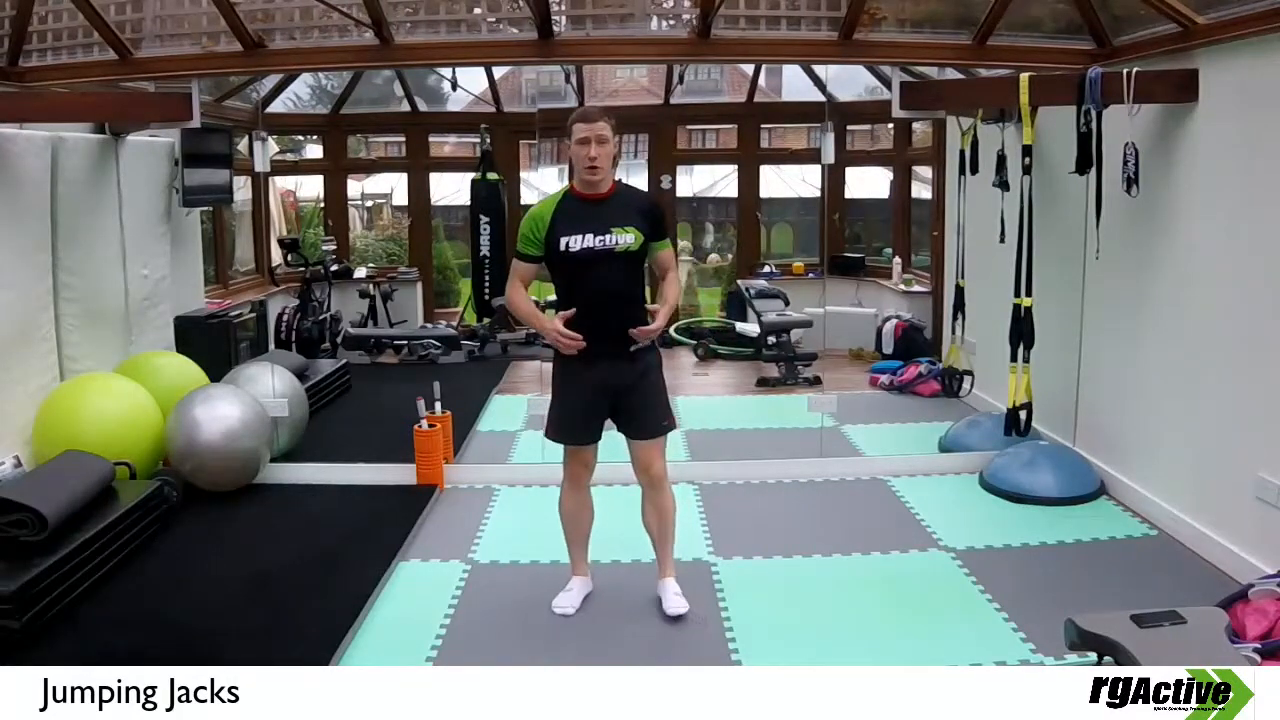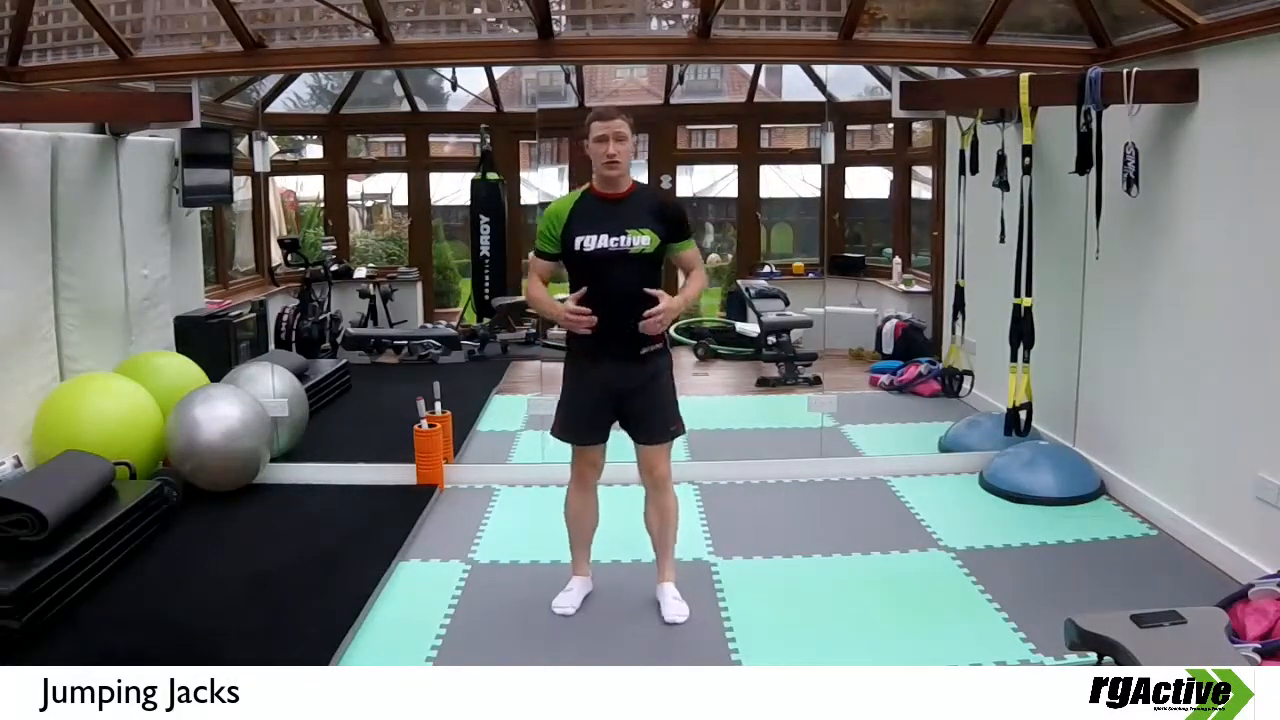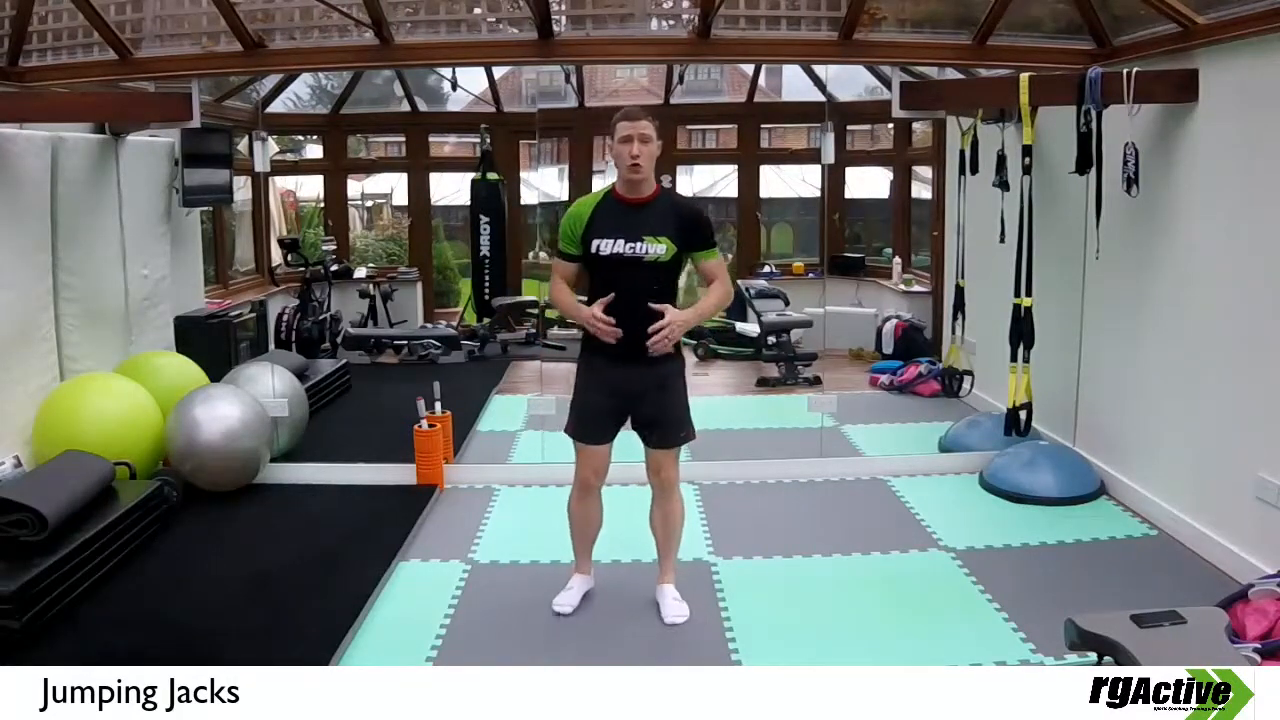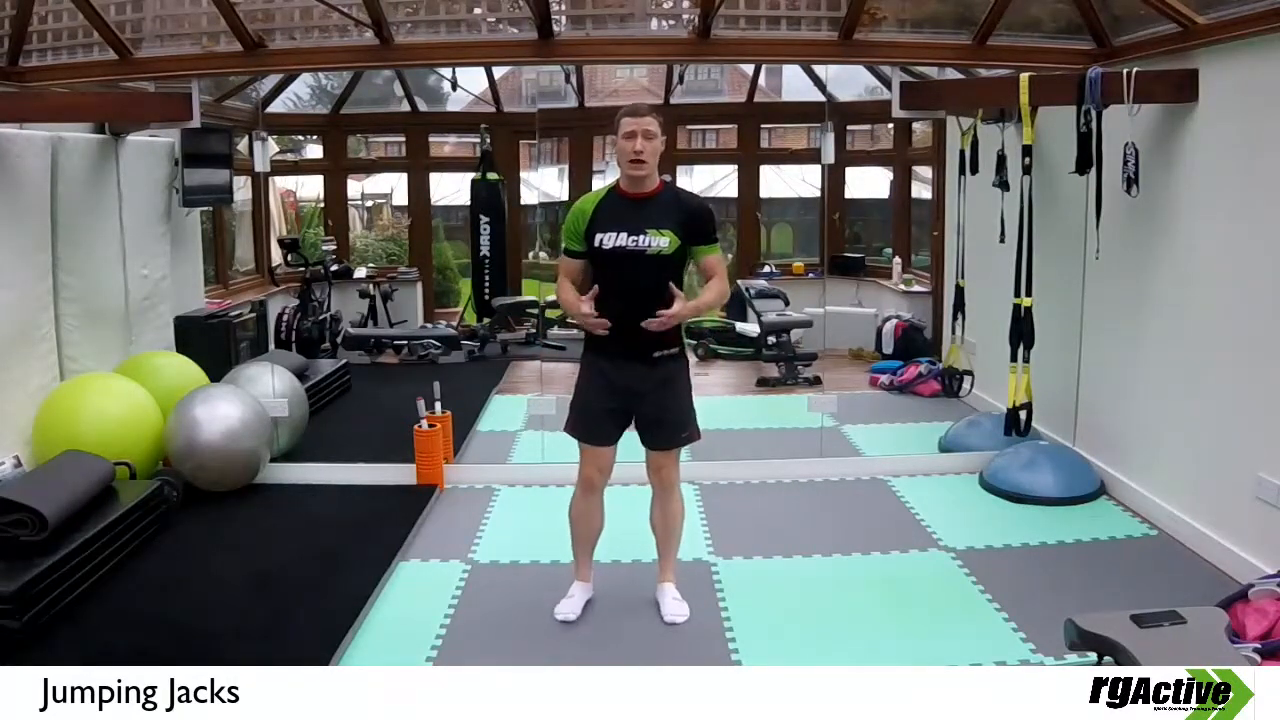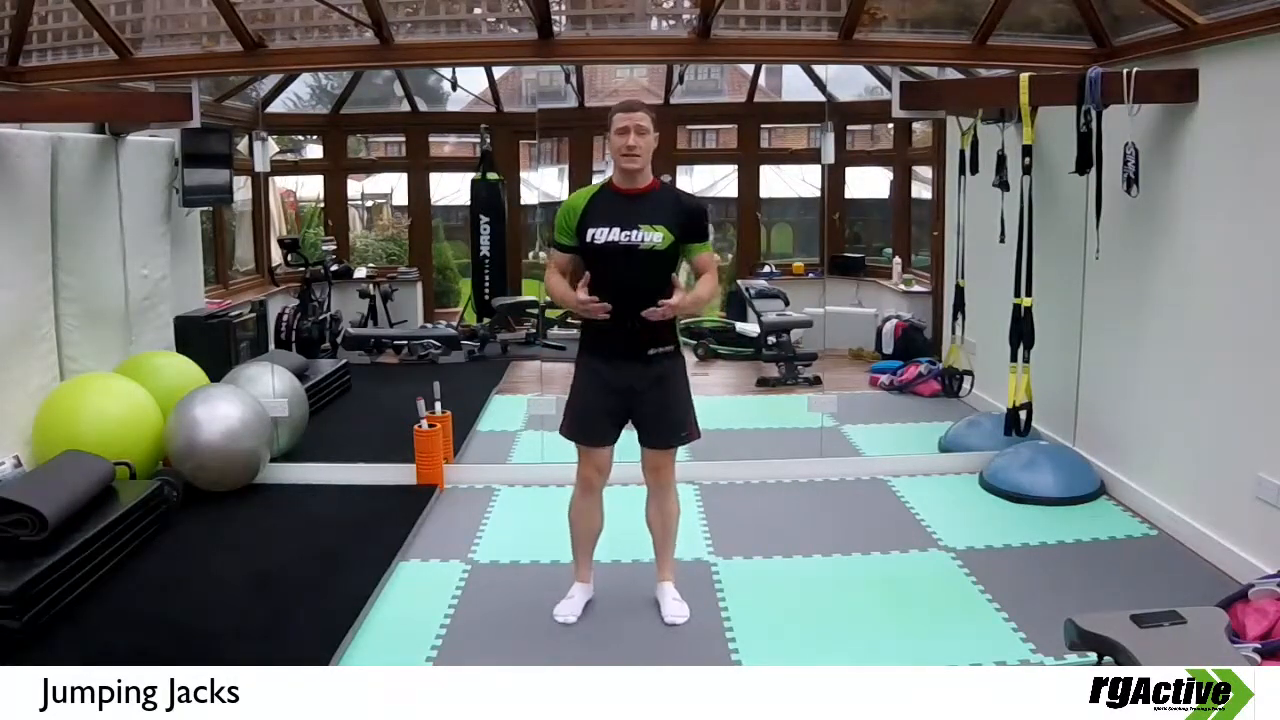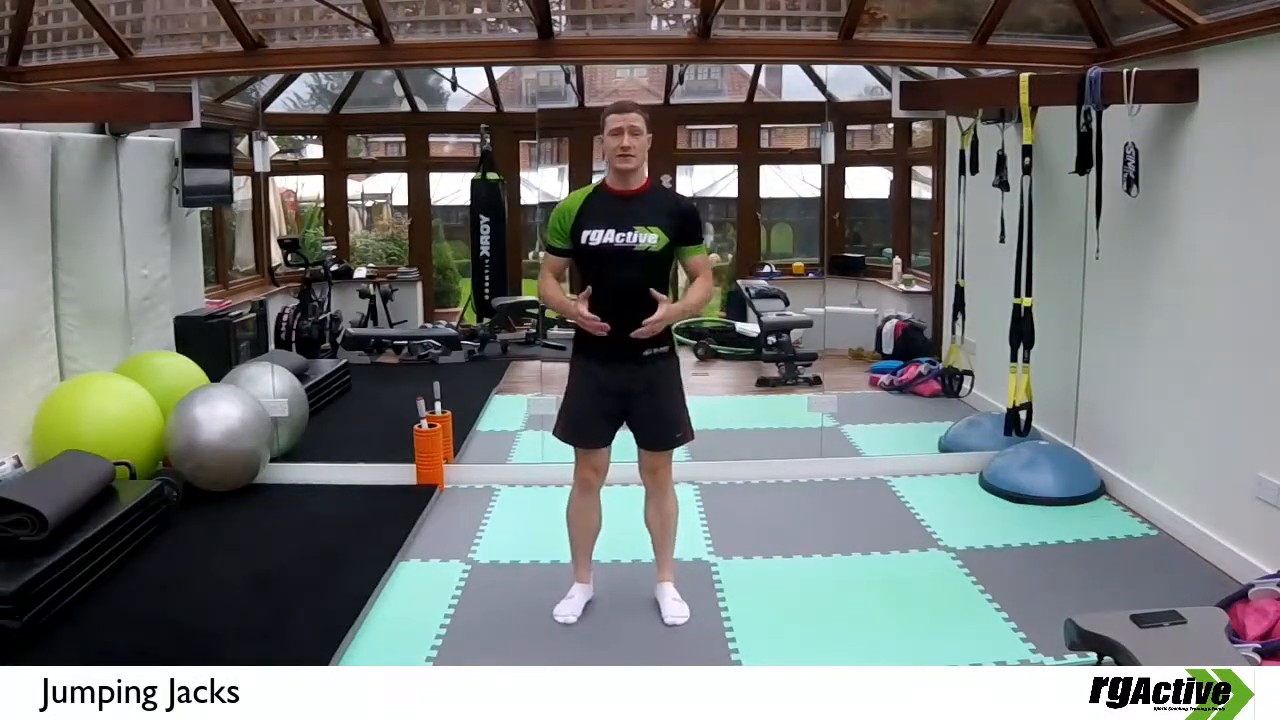
dt=0.2s
person 1, frame 1
left shoulder: (643, 207)
right shoulder: (545, 215)
left elbow: (670, 272)
right elbow: (515, 289)
left wrist: (665, 310)
right wrist: (543, 325)
left hip: (637, 359)
right hip: (577, 364)
left knee: (653, 472)
right knee: (577, 472)
left ankle: (667, 577)
right ankle: (580, 575)
person 1, frame 2
left shoulder: (663, 207)
right shoulder: (563, 212)
left elbow: (697, 271)
right elbow: (534, 282)
left wrist: (678, 303)
right wrist: (559, 310)
left hip: (647, 362)
right hip: (588, 364)
left knee: (657, 475)
right knee: (584, 475)
left ankle: (666, 581)
right ankle: (580, 575)
person 1, frame 3
left shoulder: (685, 214)
right shoulder: (584, 213)
left elbow: (721, 286)
right elbow: (559, 282)
left wrist: (686, 320)
right wrist: (581, 314)
left hip: (660, 365)
right hip: (600, 365)
left knee: (664, 477)
right knee: (588, 477)
left ankle: (666, 582)
right ankle: (581, 573)
person 1, frame 4
left shoulder: (690, 209)
right shoulder: (588, 209)
left elbow: (719, 281)
right elbow: (566, 279)
left wrist: (689, 309)
right wrist: (578, 310)
left hip: (663, 364)
right hip: (603, 363)
left knee: (664, 477)
right knee: (590, 477)
left ankle: (666, 581)
right ankle: (582, 580)
person 1, frame 5
left shoulder: (683, 207)
right shoulder: (580, 205)
left elbow: (710, 275)
right elbow: (554, 271)
left wrist: (685, 300)
right wrist: (573, 297)
left hip: (659, 361)
right hip: (598, 361)
left knee: (661, 475)
right knee: (590, 475)
left ankle: (665, 581)
right ankle: (582, 581)
person 1, frame 6
left shoulder: (677, 208)
right shoulder: (574, 208)
left elbow: (704, 281)
right elbow: (547, 280)
left wrist: (674, 310)
right wrist: (571, 309)
left hip: (654, 362)
right hip: (593, 364)
left knee: (658, 475)
right knee: (587, 476)
left ankle: (665, 582)
right ankle: (581, 582)
